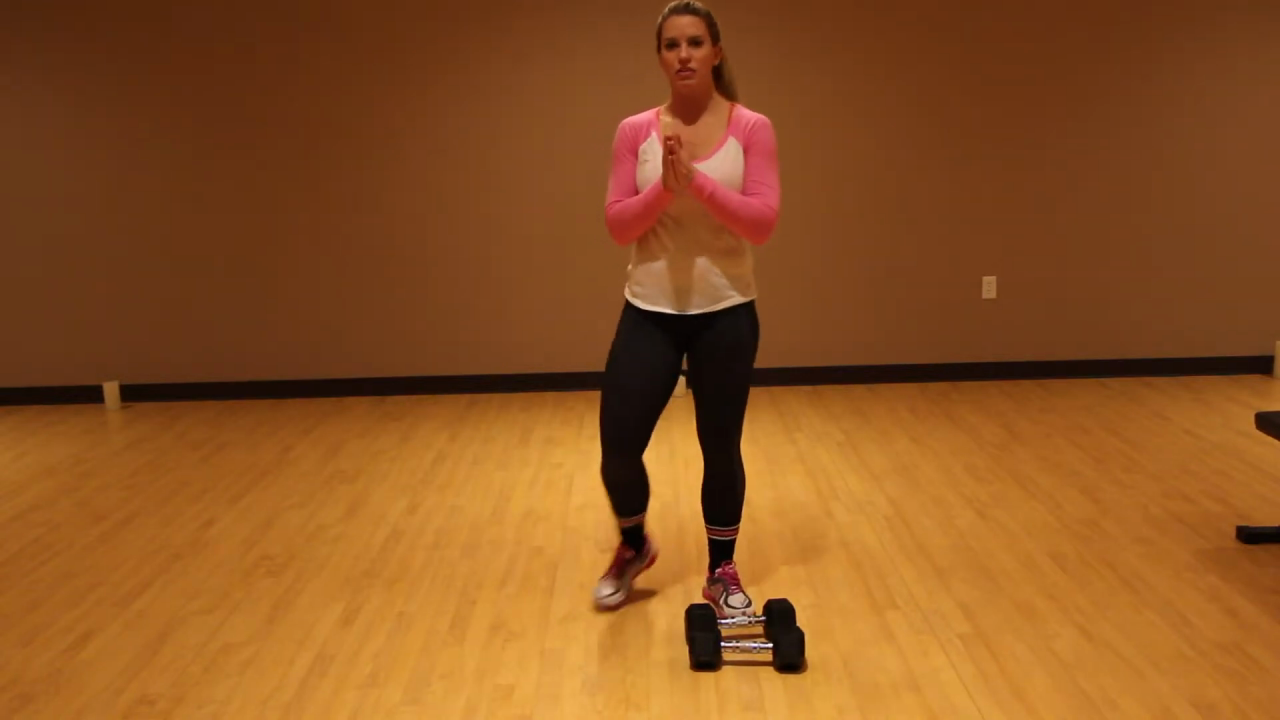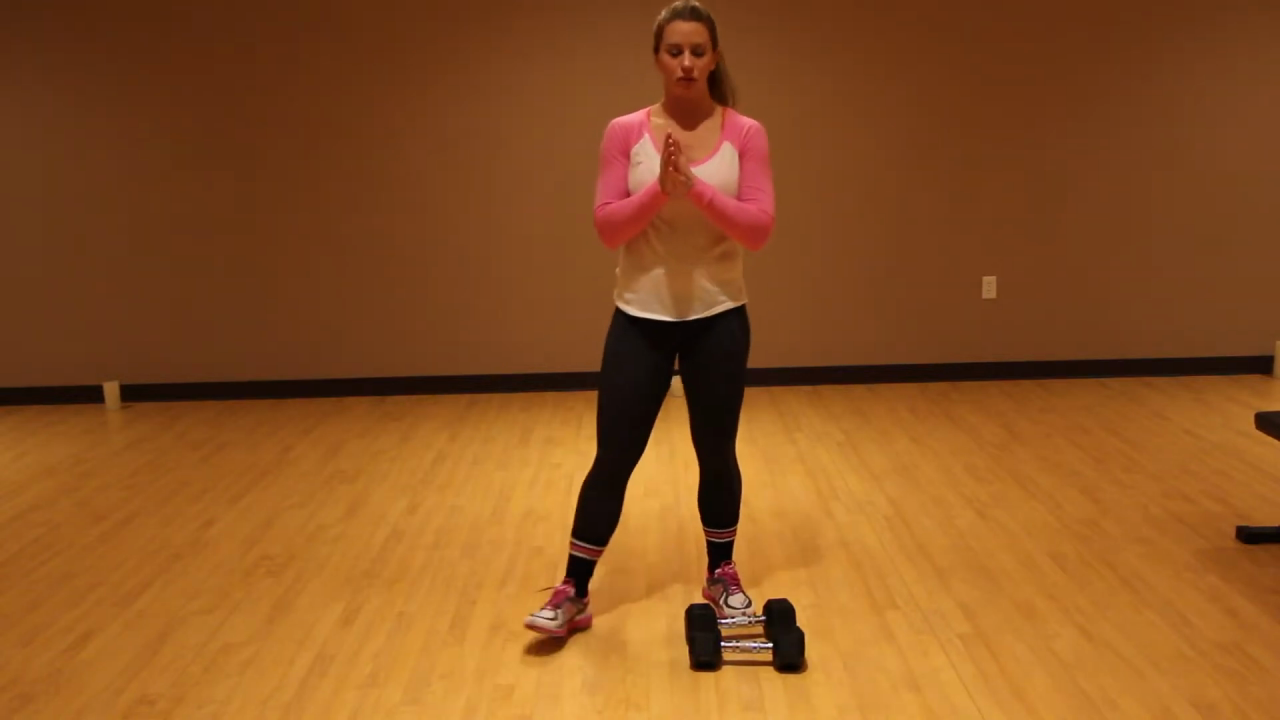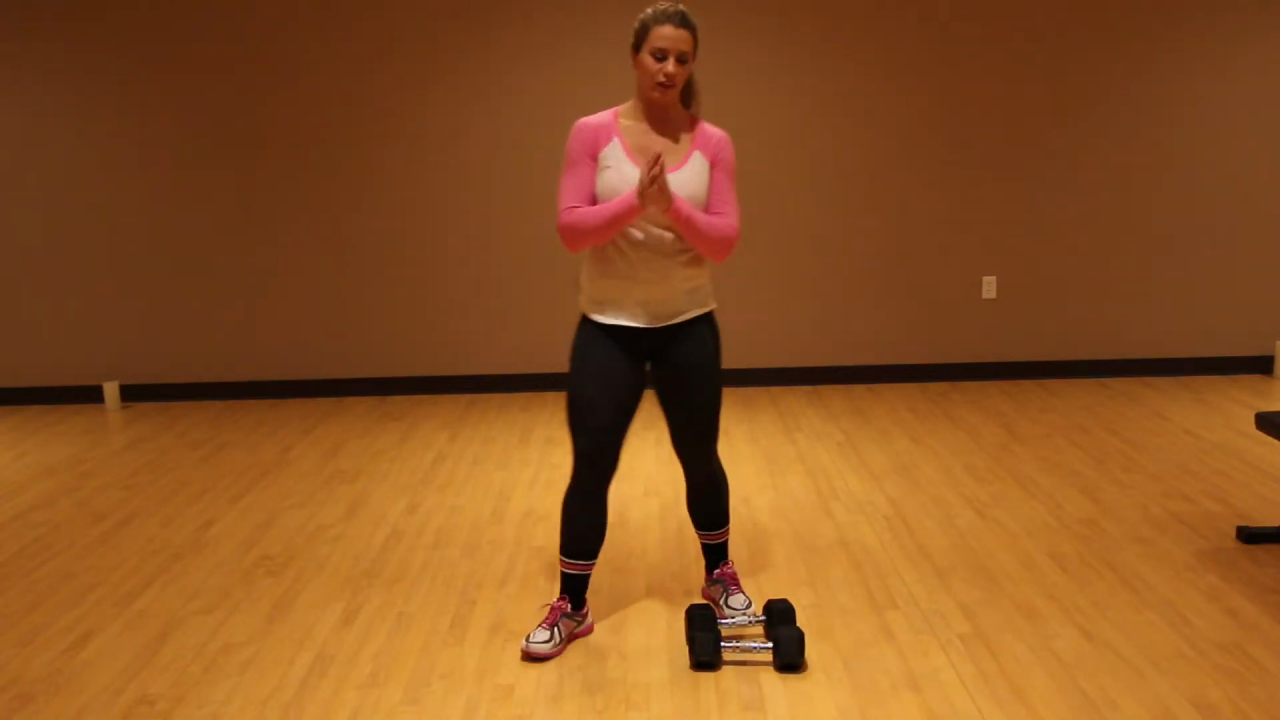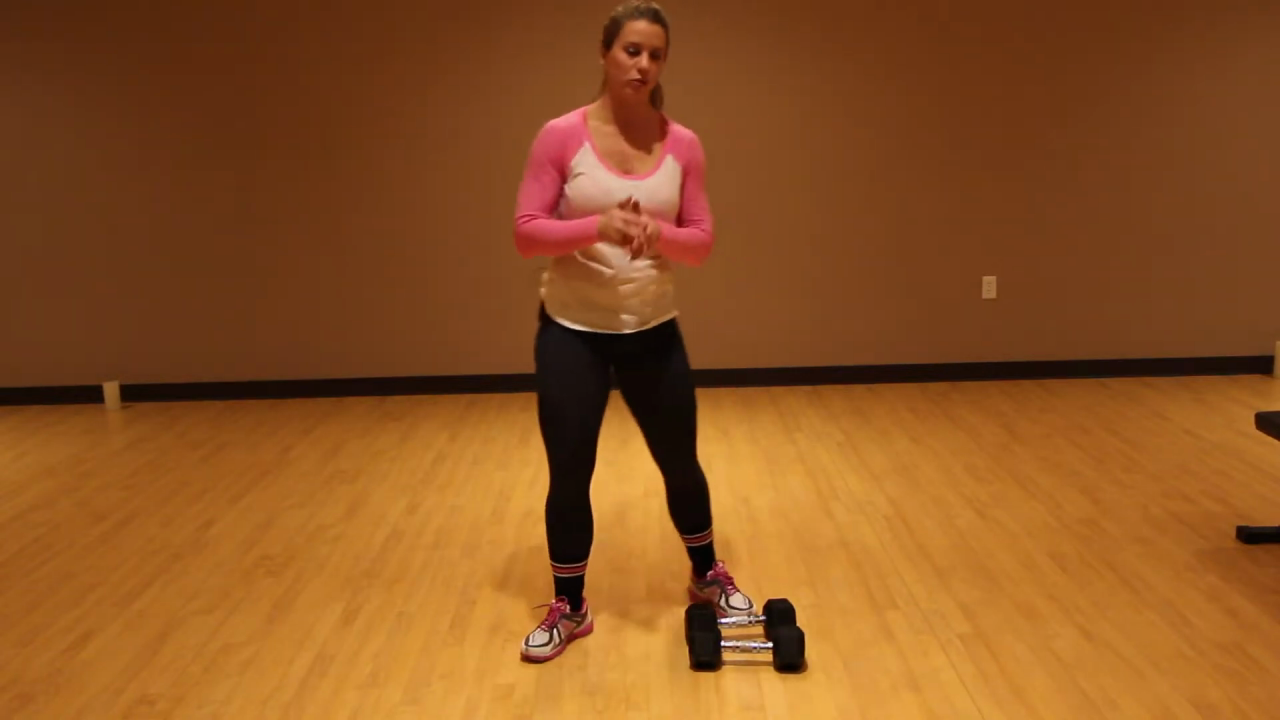
dt=0.2s
person 1, frame 1
left shoulder: (751, 130)
right shoulder: (634, 132)
left elbow: (764, 222)
right elbow: (619, 226)
left wrist: (701, 182)
right wrist: (664, 186)
left hip: (724, 312)
right hip: (648, 312)
left knee: (720, 450)
right knee: (617, 445)
left ankle: (722, 575)
right ankle: (634, 546)
person 1, frame 2
left shoulder: (746, 134)
right shoulder: (625, 132)
left elbow: (759, 231)
right elbow: (607, 227)
left wrist: (695, 188)
right wrist: (660, 189)
left hip: (718, 318)
right hip: (640, 317)
left knee: (716, 454)
right knee: (614, 456)
left ankle: (721, 576)
right ankle: (574, 592)
person 1, frame 3
left shoulder: (714, 143)
right shoulder: (592, 132)
left elbow: (725, 241)
right elbow: (568, 228)
left wrist: (673, 206)
right wrist: (633, 201)
left hip: (688, 324)
right hip: (608, 325)
left knee: (701, 458)
right knee: (592, 467)
left ankle: (718, 575)
right ankle: (571, 607)
person 1, frame 4
left shoulder: (683, 145)
right shoulder: (561, 136)
left elbow: (701, 241)
right elbow: (526, 231)
left wrist: (658, 234)
right wrist: (598, 226)
left hip: (652, 329)
right hip: (572, 331)
left knee: (680, 462)
right knee: (569, 474)
left ankle: (707, 575)
right ankle: (568, 608)
